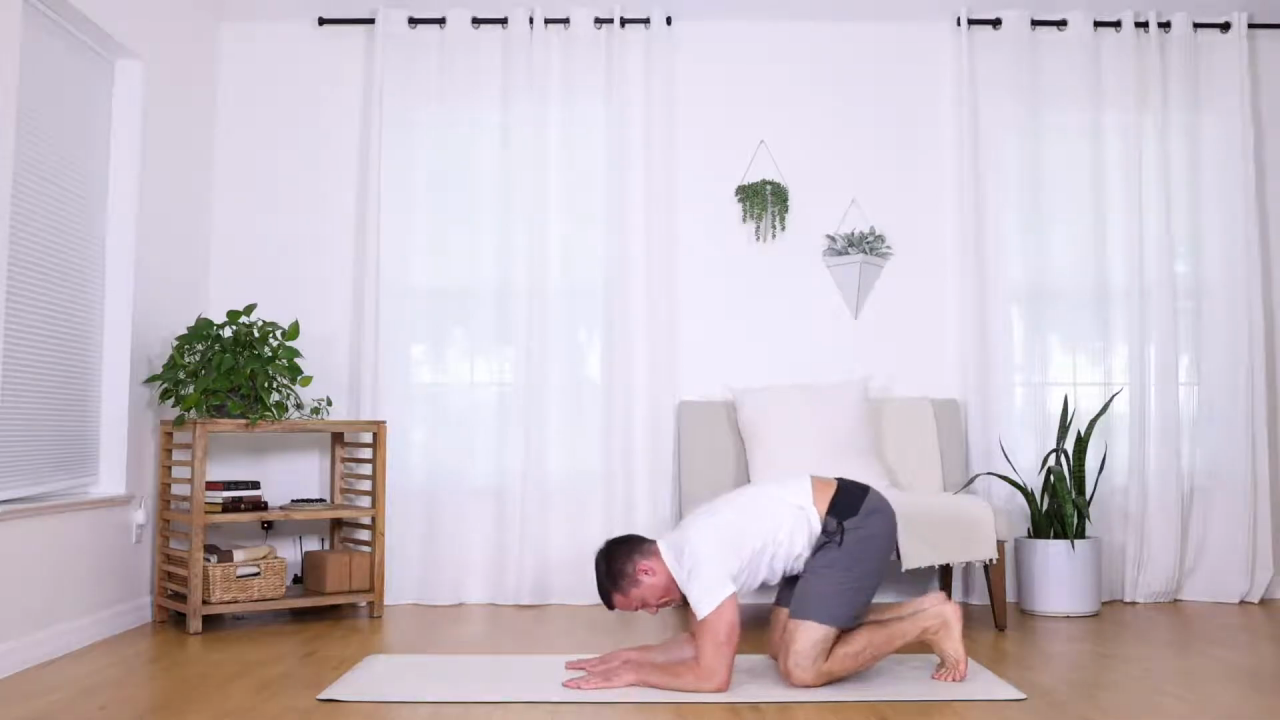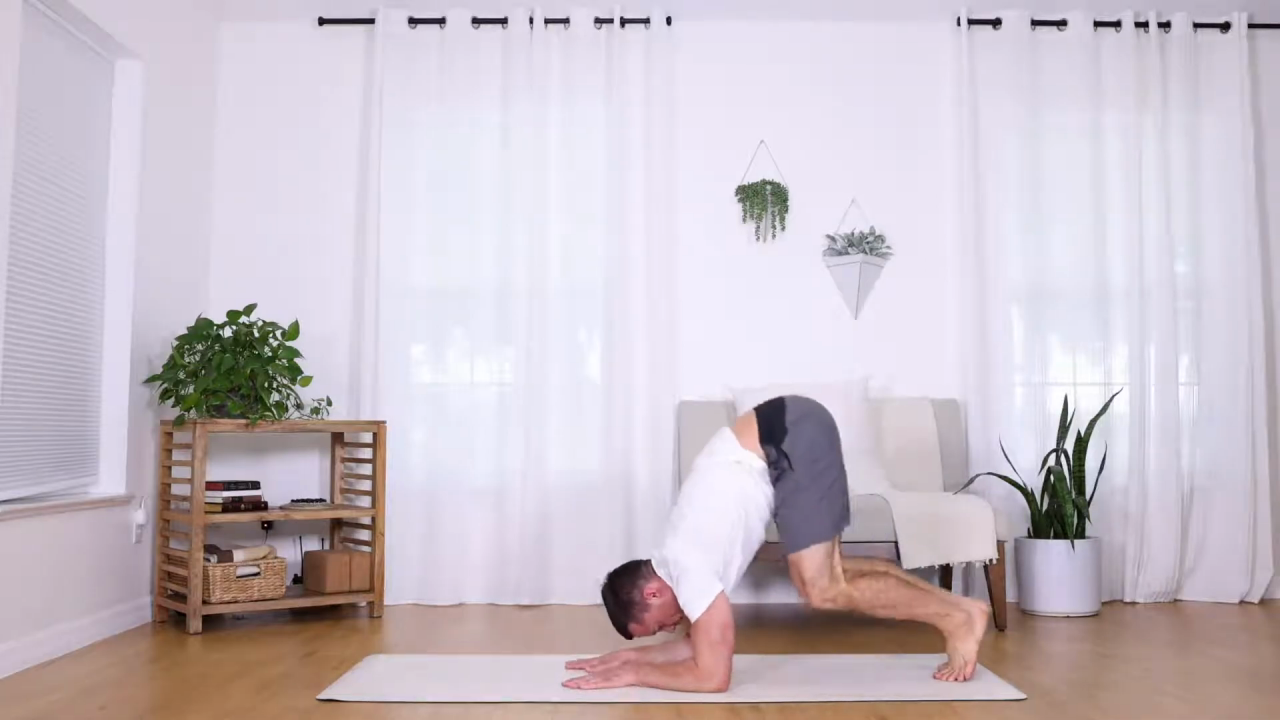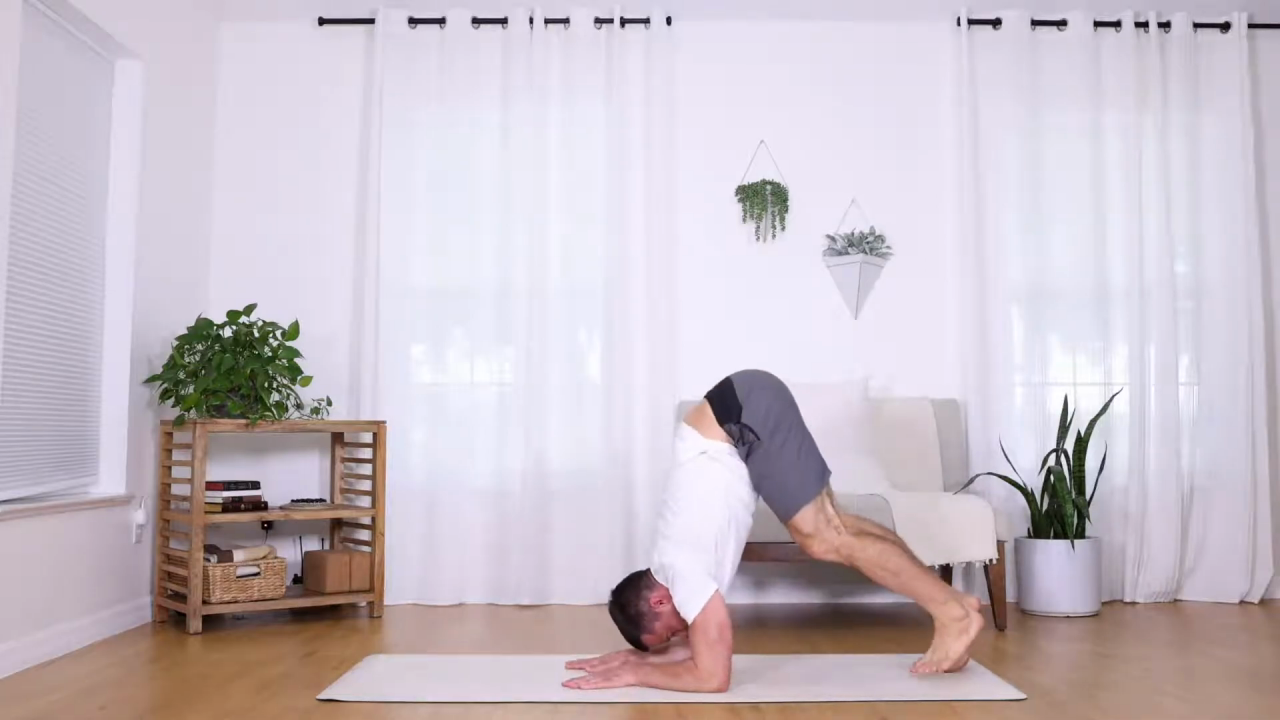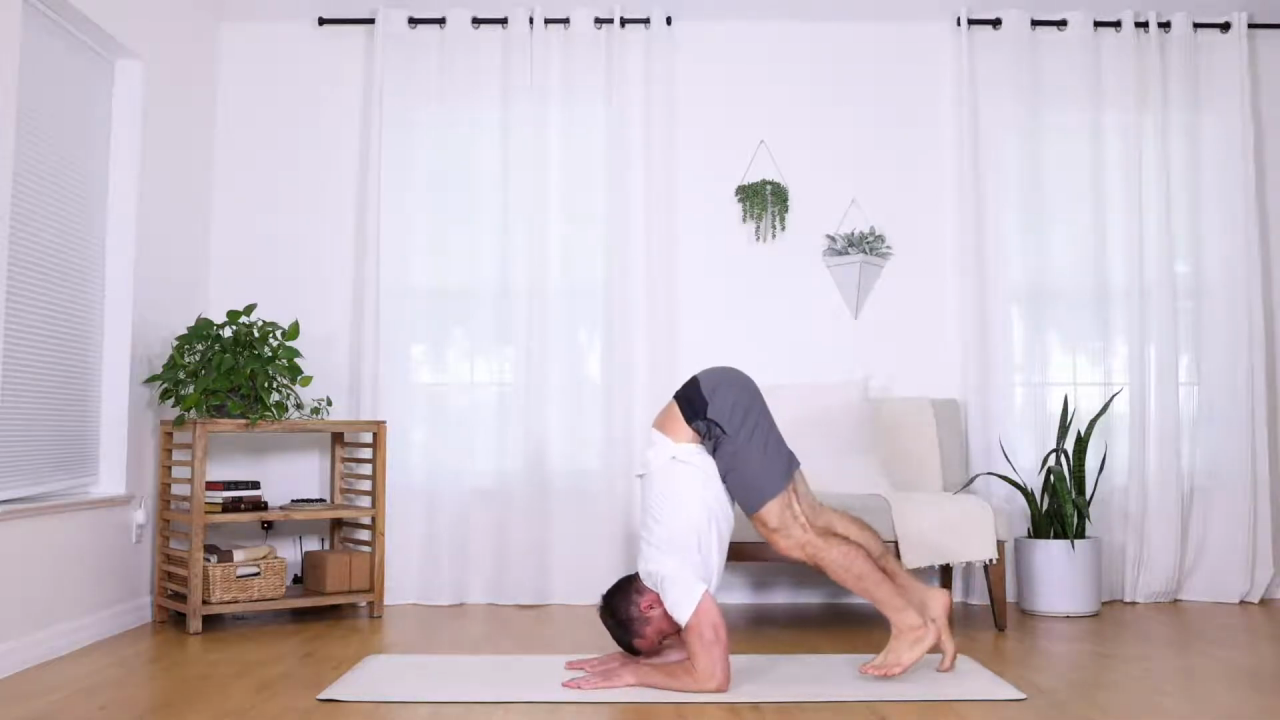
dt=0.5s
person 1, frame 1
left shoulder: (698, 561)
right shoulder: (686, 550)
left elbow: (712, 676)
right elbow: (700, 642)
left wrist: (633, 673)
right wrist: (627, 655)
left hip: (855, 524)
right hip: (840, 523)
left knee: (802, 668)
right knee: (785, 647)
left ankle: (931, 622)
right ankle: (920, 609)
person 1, frame 2
left shoulder: (687, 568)
right shoulder: (678, 562)
left elbow: (713, 677)
right elbow: (704, 642)
left wrist: (633, 674)
right wrist: (632, 655)
left hip: (790, 435)
right hip: (786, 433)
left knee: (822, 589)
right knee: (825, 574)
left ankle: (959, 619)
right ankle: (958, 608)
person 1, frame 3
left shoulder: (682, 573)
right shoulder: (678, 566)
left elbow: (713, 676)
right elbow: (704, 642)
left wrist: (634, 673)
right wrist: (633, 656)
left hip: (746, 409)
right hip: (742, 412)
left knee: (826, 539)
right knee: (829, 531)
left ankle: (953, 614)
right ankle: (953, 603)
person 1, frame 4
left shoulder: (671, 575)
left elbow: (712, 677)
right elbow: (698, 641)
left wrist: (632, 673)
right wrist: (628, 658)
right hip: (712, 410)
left knee: (794, 537)
right knee: (811, 519)
left ankle: (911, 623)
right ankle: (923, 599)
